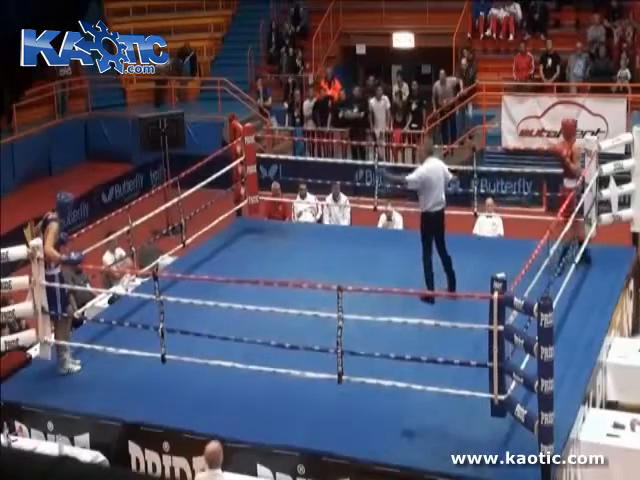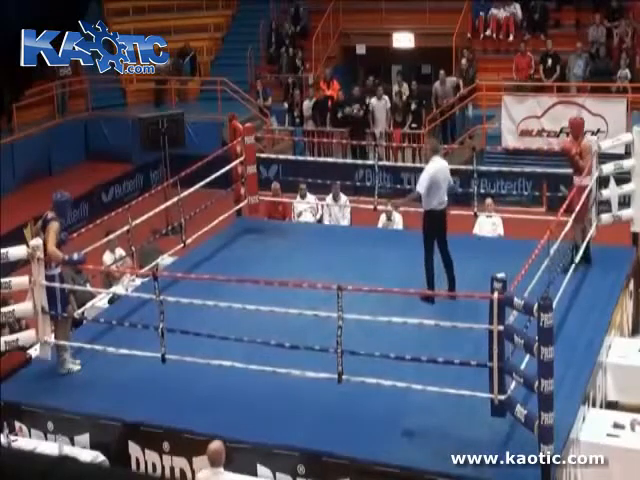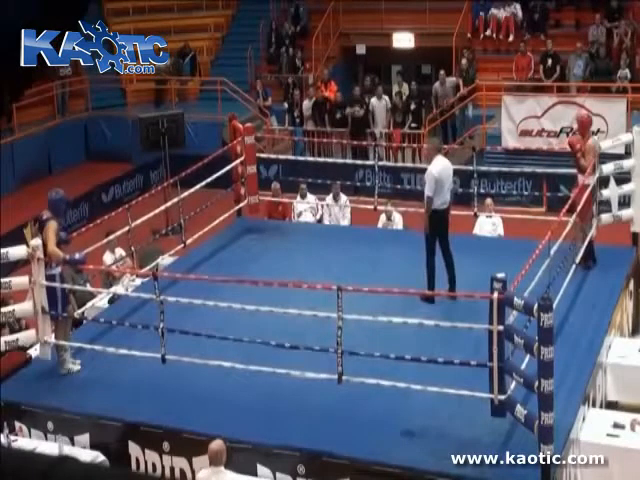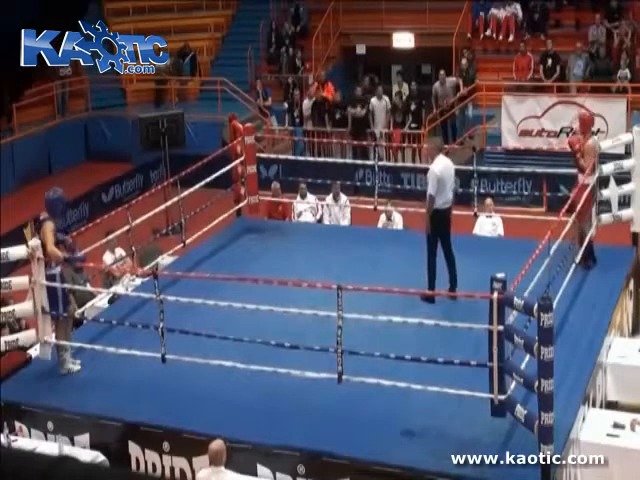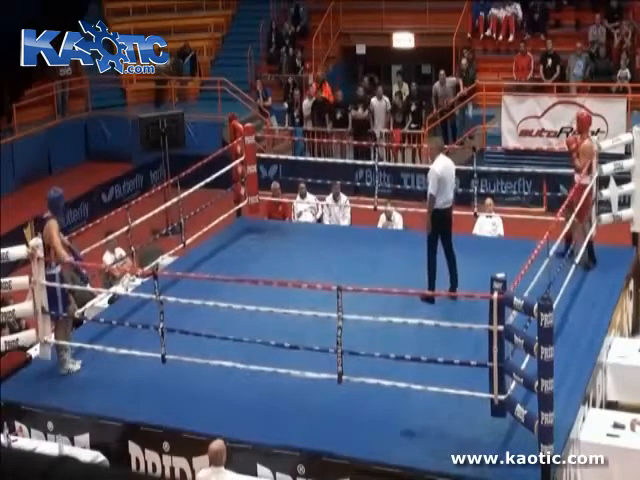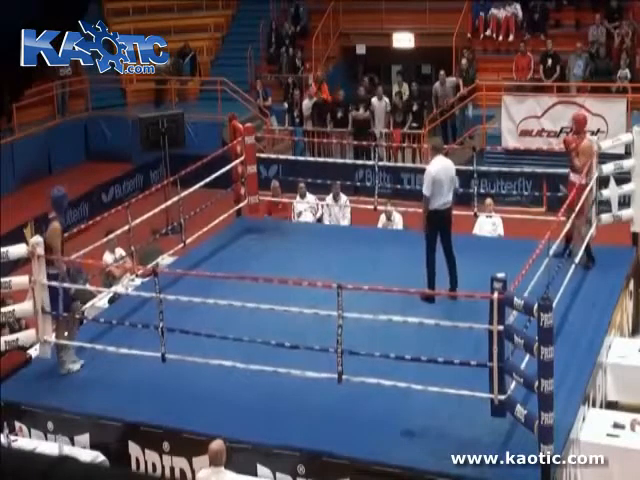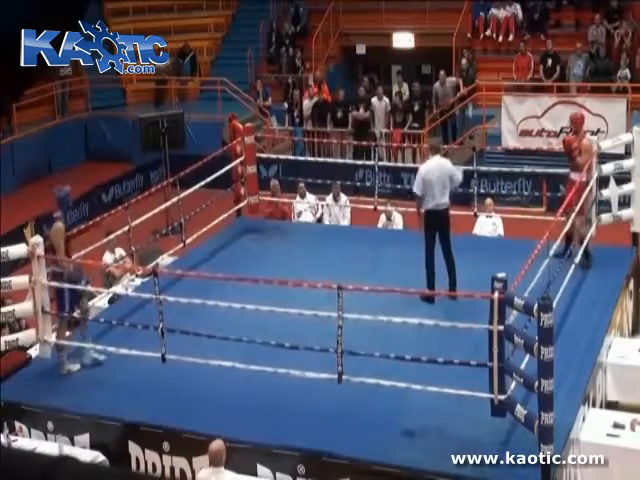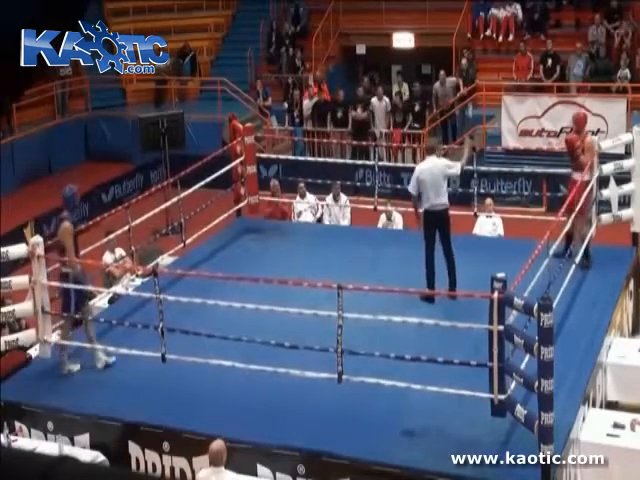
dt=0.2s
person 1, frame 1
left shoulder: (50, 217)
right shoulder: (54, 224)
left elbow: (38, 230)
right elbow: (48, 250)
right wrist: (67, 259)
left hip: (53, 272)
right hip: (51, 274)
left knee: (67, 313)
right knee: (60, 318)
left ankle: (66, 356)
right ankle: (63, 363)
person 1, frame 2
left shoulder: (48, 217)
right shoulder: (55, 223)
left elbow: (37, 229)
right elbow: (51, 250)
right wrist: (69, 259)
left hip: (53, 272)
right hip: (52, 274)
left knee: (67, 313)
right knee: (60, 318)
left ankle: (66, 356)
right ankle: (63, 363)
person 1, frame 3
left shoulder: (45, 216)
right shoulder: (52, 223)
left elbow: (41, 235)
right elbow: (51, 249)
left wrist: (61, 238)
right wrist: (70, 259)
left hip: (53, 272)
right hip: (52, 274)
left knee: (68, 312)
right knee: (60, 318)
left ankle: (66, 356)
right ankle: (63, 363)
person 1, frame 4
left shoulder: (47, 218)
right shoulder: (48, 224)
right elbow: (50, 249)
left wrist: (64, 240)
right wrist: (69, 257)
left hip: (55, 272)
right hip: (52, 274)
left knee: (69, 311)
right knee: (61, 319)
left ankle: (66, 356)
right ankle: (63, 363)
person 1, frame 5
left shoulder: (50, 219)
right shoulder: (52, 222)
right elbow: (58, 248)
left wrist: (74, 254)
right wrist: (71, 261)
left hip: (55, 272)
right hip: (52, 274)
left knee: (69, 311)
right knee: (60, 319)
left ankle: (67, 356)
right ankle: (64, 363)
person 1, frame 6
left shoulder: (56, 220)
right shoulder: (55, 225)
right elbow: (58, 257)
right wrist: (67, 282)
left hip: (59, 273)
right hip: (56, 275)
left knee: (74, 310)
right knee: (62, 319)
left ankle: (70, 355)
right ankle: (64, 363)
person 1, frame 7
left shoulder: (60, 221)
right shoulder: (59, 226)
right elbow: (61, 258)
left wrist: (75, 271)
right wrist: (72, 275)
left hip: (67, 271)
right hip: (63, 274)
left knee: (84, 307)
right knee: (65, 318)
left ankle: (88, 353)
right ankle: (64, 363)
person 1, frame 8
left shoulder: (68, 220)
right shoulder: (66, 225)
right elbow: (71, 257)
right wrist: (81, 277)
left hip: (74, 271)
right hip: (71, 274)
left knee: (86, 312)
right knee: (69, 318)
left ankle: (98, 356)
right ankle: (64, 362)
person 2, frame 1
left shoulder: (424, 170)
right shoulder: (441, 164)
left elbow: (405, 181)
right elbow: (449, 179)
left wrist: (386, 175)
right wrist: (452, 176)
left hip: (428, 214)
right hip: (440, 211)
left knee: (427, 254)
right knee: (442, 249)
left ankle: (430, 292)
right ankle: (452, 286)
person 2, frame 2
left shoulder: (430, 169)
right shoulder: (444, 165)
left elbow: (418, 192)
left wrist: (401, 202)
left hip: (431, 213)
right hip: (442, 211)
left knee: (429, 253)
right knee: (444, 250)
left ankle: (430, 292)
right ankle: (452, 288)
person 2, frame 3
left shoulder: (433, 169)
right shoulder: (447, 164)
left elbow: (429, 197)
left wrist: (425, 219)
left hip: (434, 213)
right hip: (445, 211)
left knee: (430, 253)
right knee: (446, 249)
left ankle: (430, 292)
right ankle: (452, 288)
person 2, frame 4
left shoulder: (435, 168)
right shoulder: (449, 163)
left elbow: (431, 196)
left wrist: (427, 218)
left hip: (437, 212)
right hip: (447, 210)
left knee: (432, 253)
right knee: (448, 249)
left ankle: (431, 292)
right ankle: (453, 288)
person 2, frame 5
left shoulder: (435, 168)
right shoulder: (450, 163)
left elbow: (432, 196)
left wrist: (428, 218)
left hip: (437, 212)
right hip: (448, 210)
left knee: (432, 253)
right knee: (449, 249)
left ankle: (431, 292)
right ankle: (453, 288)
person 2, frame 6
left shoulder: (431, 168)
right shoulder: (450, 164)
left elbow: (427, 197)
left wrist: (424, 218)
left hip: (434, 213)
right hip: (447, 211)
left knee: (431, 252)
right knee: (448, 250)
left ankle: (431, 292)
right ankle: (453, 288)
person 2, frame 7
left shoulder: (424, 168)
right shoulder: (447, 164)
left elbow: (418, 195)
right elbow: (457, 182)
left wrist: (419, 213)
right wrist: (459, 172)
left hip: (430, 213)
right hip: (444, 211)
left knee: (430, 253)
right knee: (447, 250)
left ankle: (430, 292)
right ankle: (453, 289)
person 2, frame 8
left shoulder: (420, 168)
right shoulder: (443, 164)
left elbow: (413, 195)
right elbow: (460, 167)
left wrist: (417, 213)
right wrist: (467, 149)
left hip: (428, 213)
right hip: (443, 211)
left knee: (429, 252)
right knee: (448, 250)
left ankle: (430, 291)
right ankle: (452, 289)
person 3, frame 1
left shoulder: (576, 147)
right shoulder: (565, 145)
left elbow: (577, 171)
left wrist: (566, 159)
right wrist: (562, 158)
left hip: (573, 188)
right hip: (567, 186)
left knee: (570, 224)
right knee: (575, 224)
left ankle: (562, 261)
right ankle: (585, 255)
person 3, frame 2
left shoulder: (585, 144)
right shoulder: (575, 142)
left elbow: (587, 167)
left wrist: (575, 156)
right wrist: (571, 155)
left hip: (583, 186)
right hip: (578, 184)
left knee: (578, 220)
right knee: (583, 220)
left ankle: (574, 258)
right ankle: (585, 255)
person 3, frame 3
left shoulder: (591, 144)
right shoulder: (581, 140)
left elbow: (588, 167)
left wrist: (578, 153)
right wrist: (576, 150)
left hip: (586, 184)
right hip: (581, 182)
left knee: (584, 220)
right knee: (584, 219)
left ankle: (590, 257)
right ankle: (586, 254)
person 3, frame 4
left shoulder: (590, 144)
right shoulder: (584, 140)
left elbow: (587, 168)
left wrist: (577, 153)
right wrist: (576, 151)
left hip: (586, 184)
right hip: (582, 183)
left knee: (583, 221)
right knee: (580, 219)
left ankle: (590, 257)
right ankle: (584, 254)
person 3, frame 5
left shoulder: (586, 145)
right shoulder: (580, 140)
left elbow: (581, 168)
left wrist: (573, 153)
right wrist: (574, 149)
left hip: (583, 185)
right hip: (578, 183)
left knee: (583, 221)
right knee: (570, 215)
left ankle: (591, 258)
right ankle: (569, 249)
person 3, frame 6
left shoulder: (585, 144)
right shoulder: (576, 139)
left elbow: (580, 167)
left wrist: (572, 152)
right wrist: (570, 149)
left hip: (580, 184)
right hip: (573, 181)
left knee: (579, 220)
right knee: (570, 217)
left ankle: (590, 257)
right ankle: (567, 249)
person 3, frame 7
left shoulder: (585, 142)
right shoulder: (574, 138)
left elbow: (583, 165)
left wrist: (574, 151)
right wrist: (569, 150)
left hip: (581, 182)
right hip: (572, 179)
left knee: (578, 219)
left ankle: (586, 255)
right ankle: (567, 249)
person 3, frame 8
left shoulder: (588, 141)
right shoulder: (575, 138)
left elbow: (587, 164)
left wrist: (577, 150)
right wrist: (570, 149)
left hip: (583, 181)
right hip: (574, 179)
left knee: (581, 219)
right knee: (570, 215)
left ankle: (586, 256)
right ankle: (567, 249)
